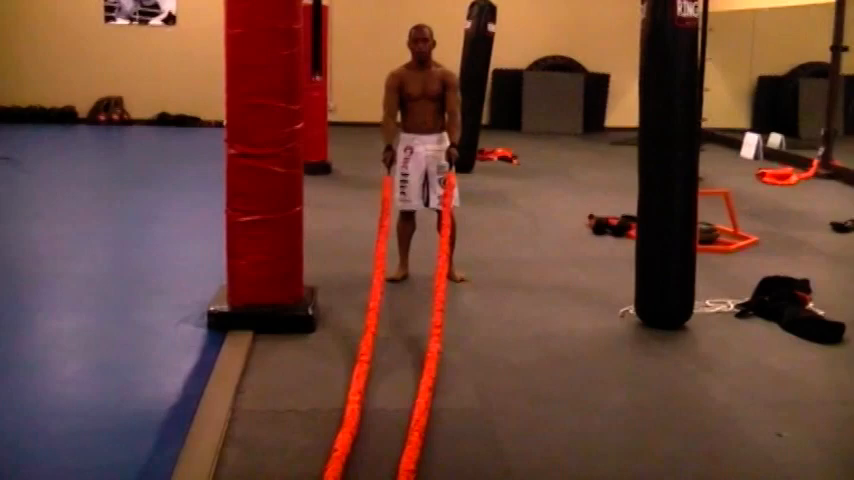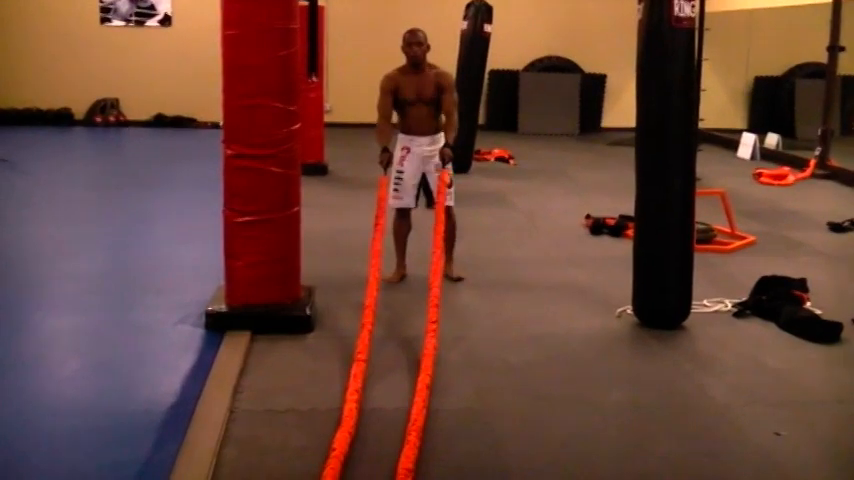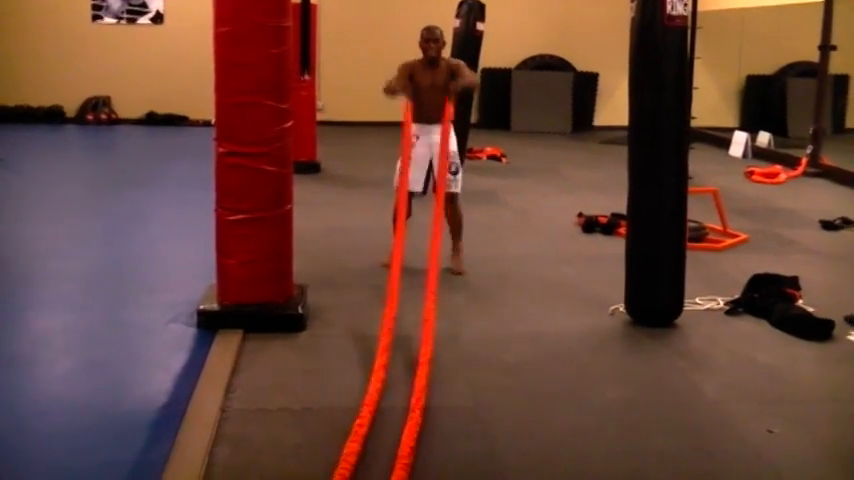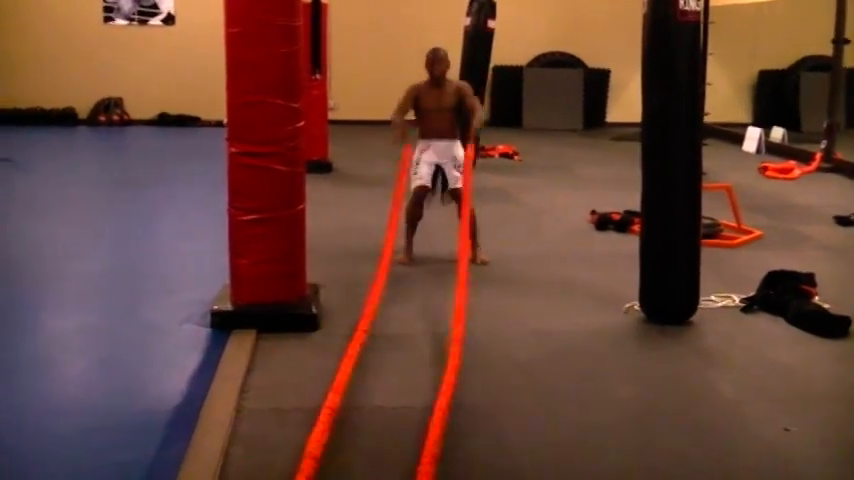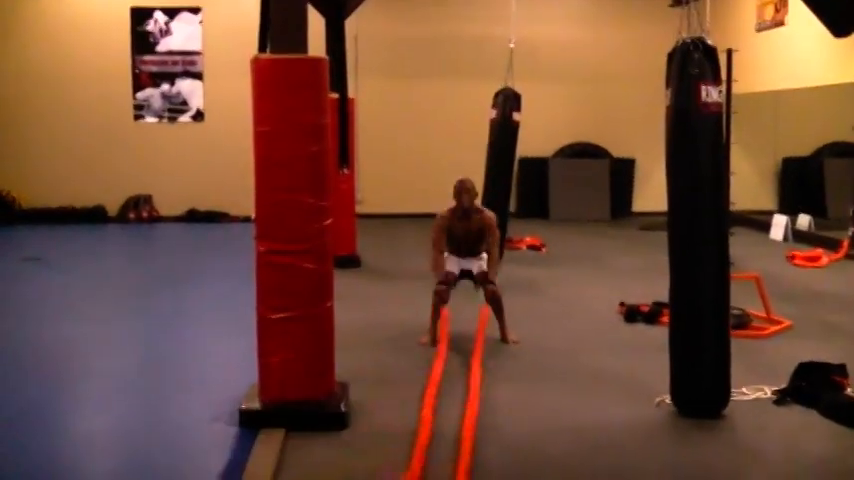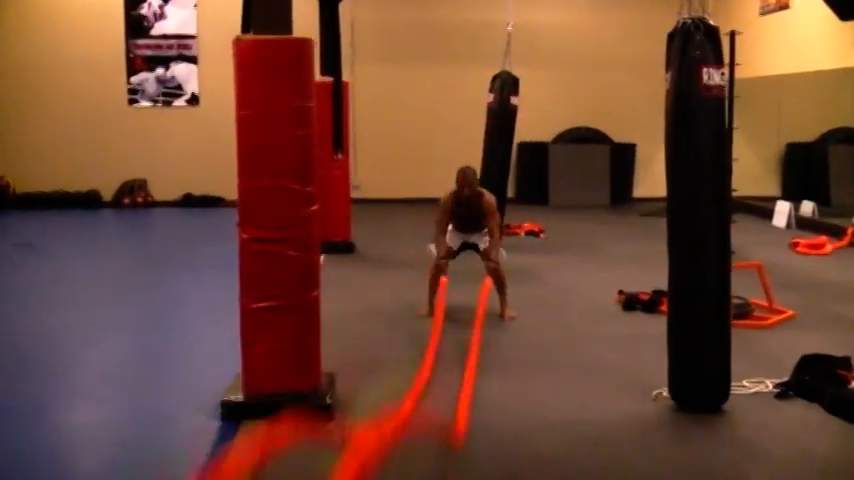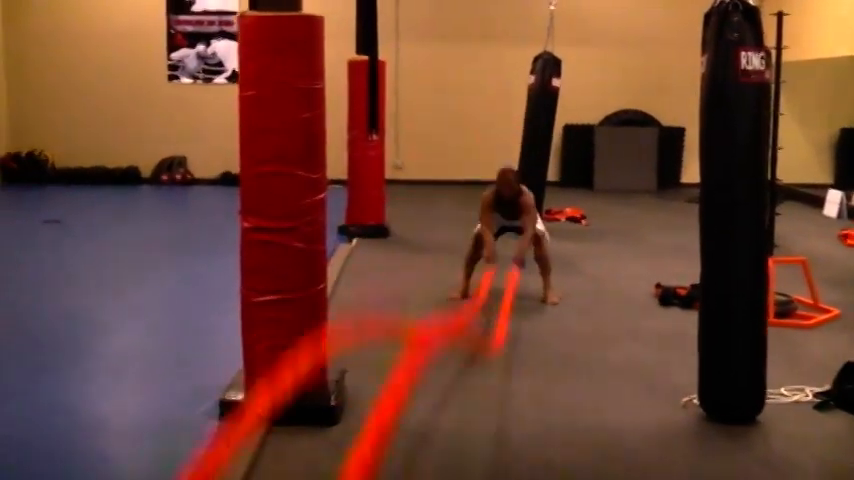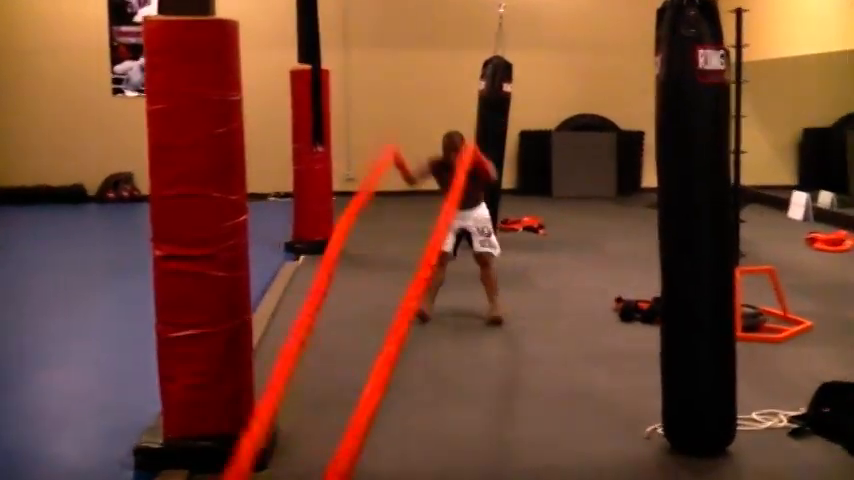
dt=0.7s
person 1, frame 1
left shoulder: (447, 76)
right shoulder: (397, 77)
left elbow: (454, 114)
right elbow: (390, 115)
left wrist: (453, 144)
right wrist: (389, 146)
left hip: (439, 144)
right hip: (409, 144)
left knee: (445, 208)
right knee: (406, 209)
left ankle: (449, 264)
right ankle: (403, 264)
person 1, frame 2
left shoulder: (443, 78)
right shoulder: (392, 80)
left elbow: (451, 114)
right elbow: (384, 118)
left wrist: (448, 144)
right wrist: (384, 148)
left hip: (435, 144)
right hip: (407, 145)
left knee: (446, 207)
right knee: (402, 208)
left ankle: (449, 263)
right ankle: (400, 266)
person 1, frame 3
left shoulder: (453, 66)
right shoulder: (410, 68)
left elbow: (472, 80)
right elbow: (389, 88)
left wrist: (463, 83)
right wrist: (400, 87)
left hip: (444, 135)
right hip: (418, 134)
left knee: (451, 195)
right knee: (405, 193)
left ankle: (456, 253)
person 1, frame 4
left shoulder: (460, 88)
right shoulder: (416, 90)
left elbow: (476, 110)
right elbow: (399, 112)
left wrist: (475, 123)
right wrist: (399, 122)
left hip: (452, 148)
right hip: (426, 148)
left knee: (460, 194)
right knee: (419, 191)
left ankle: (475, 248)
right ankle: (408, 246)
person 1, frame 5
left shoulder: (486, 218)
right shoulder: (445, 219)
left elbow: (494, 249)
right elbow: (437, 251)
left wrist: (491, 277)
right wrist: (439, 277)
left hip: (477, 257)
right hip: (453, 258)
left knee: (490, 285)
right knee: (443, 286)
left ankle: (504, 331)
right ankle: (432, 331)
person 1, frame 6
left shoulder: (487, 200)
right shoulder: (448, 201)
left elbow: (494, 233)
right elbow: (440, 231)
left wrist: (493, 258)
right wrist: (441, 256)
left hip: (481, 233)
right hip: (456, 232)
left knee: (493, 263)
right knee: (440, 262)
left ankle: (504, 306)
right ankle: (430, 305)
person 1, frame 7
left shoulder: (526, 198)
right shoulder: (489, 197)
left elbow: (529, 231)
right elbow: (486, 227)
left wrist: (522, 252)
right wrist: (488, 248)
left hip: (522, 218)
right hip: (499, 217)
left knee: (539, 237)
right knee: (478, 238)
left ankle: (547, 289)
right ankle: (465, 286)
person 1, frame 8
left shoulder: (475, 160)
right shoulder: (437, 163)
left elbow: (491, 178)
right elbow: (413, 180)
right wrist: (405, 171)
left hip: (475, 212)
left knee: (485, 259)
right knee: (439, 257)
left ankle: (494, 307)
right ankle: (426, 306)
